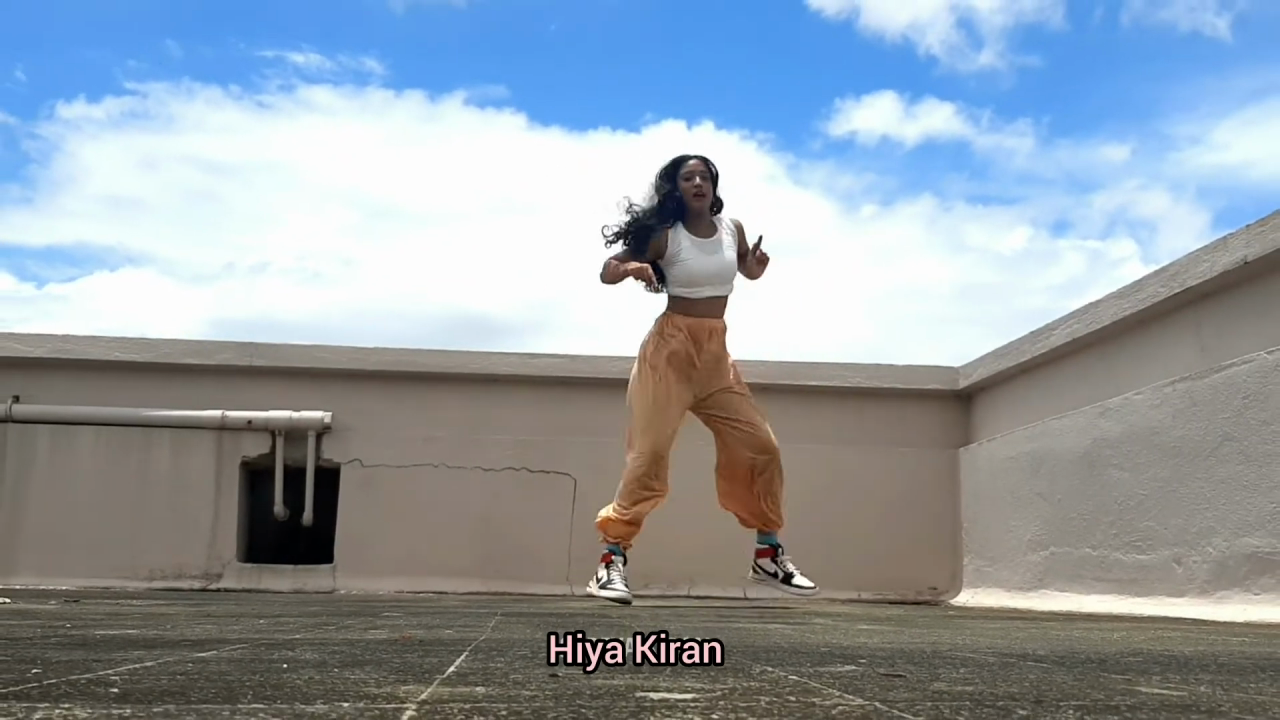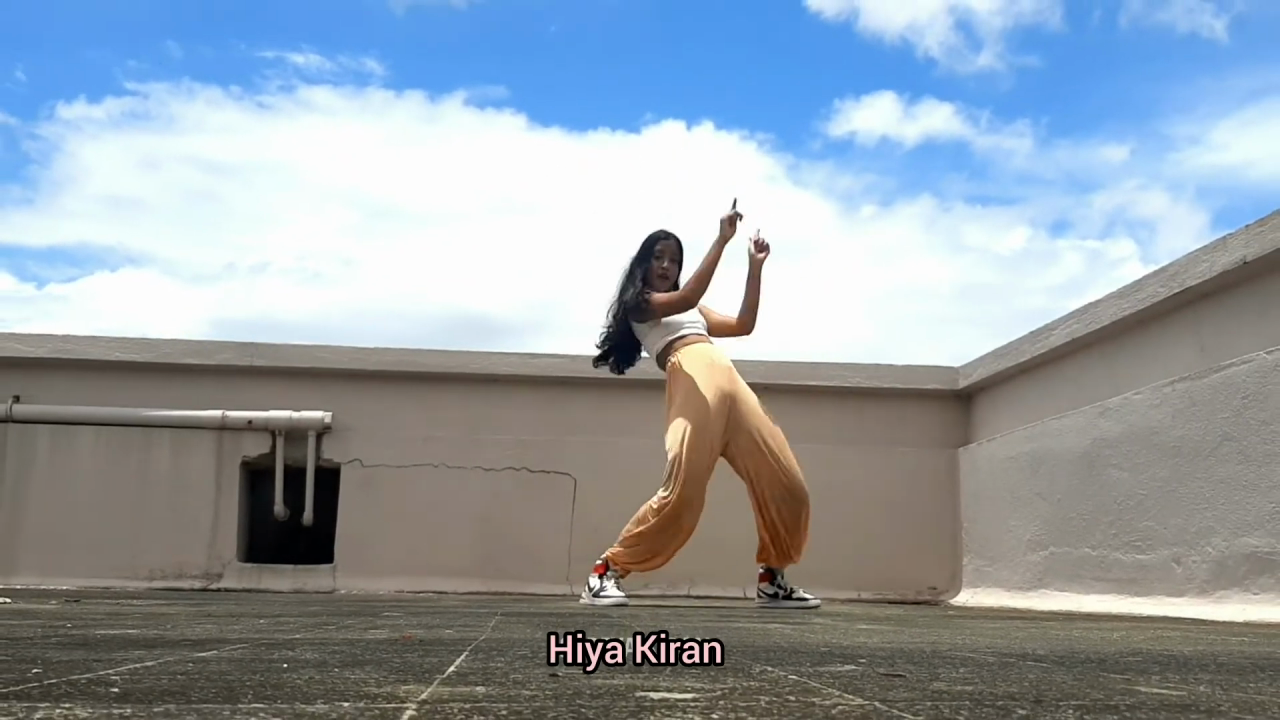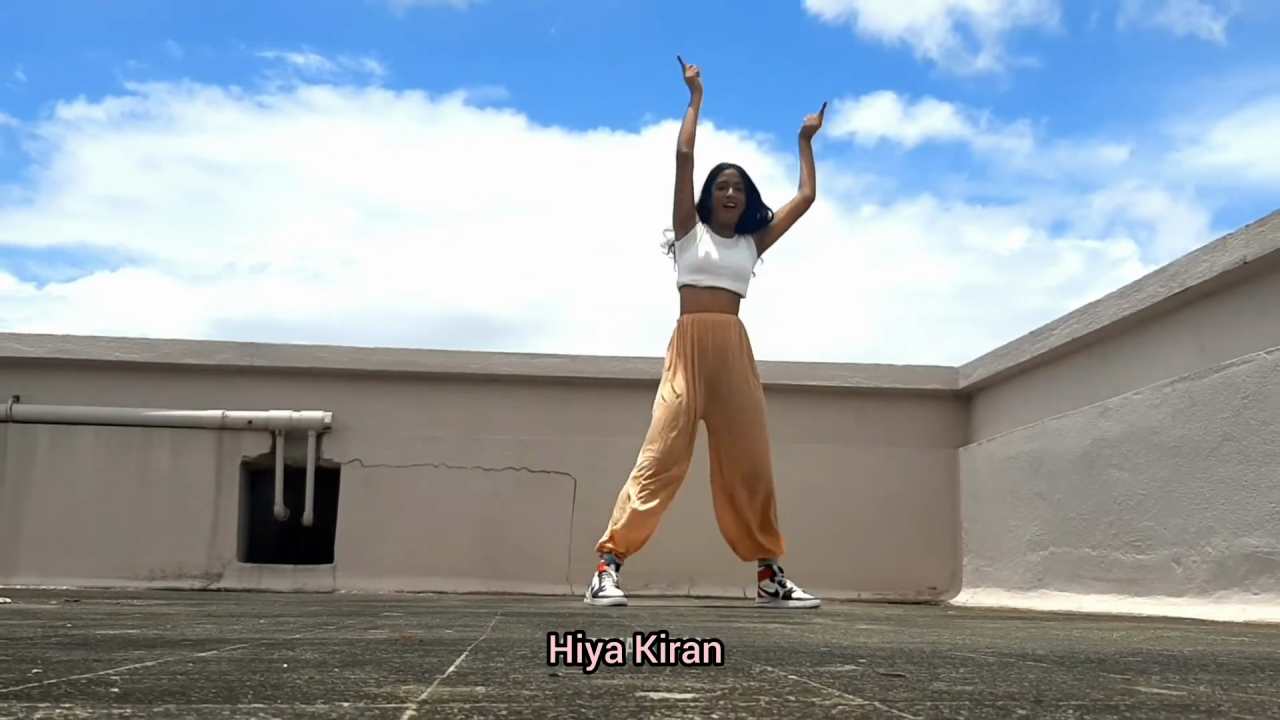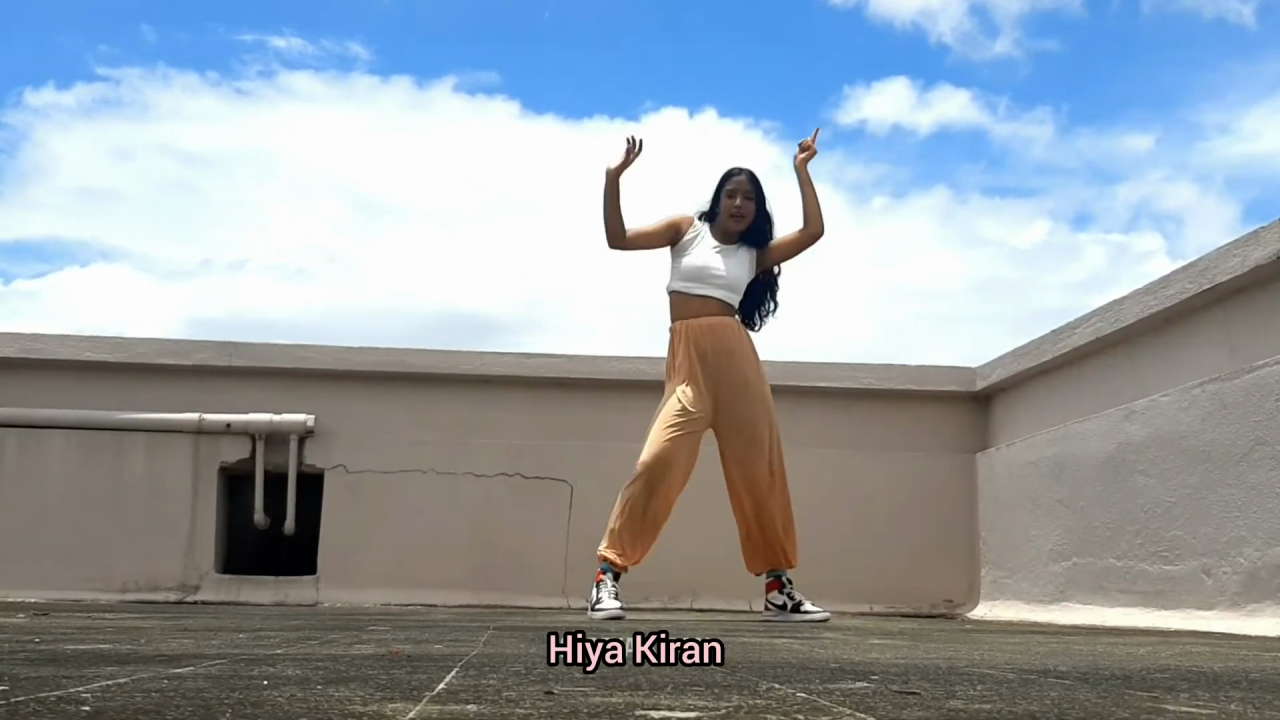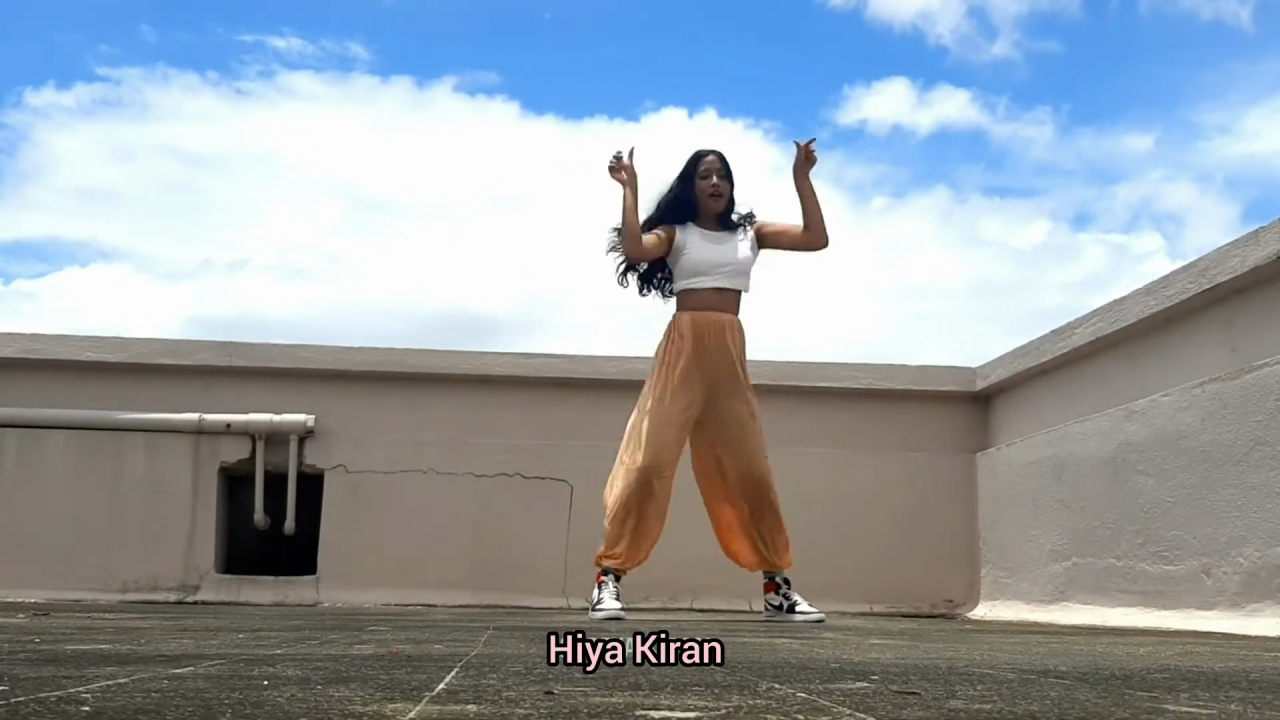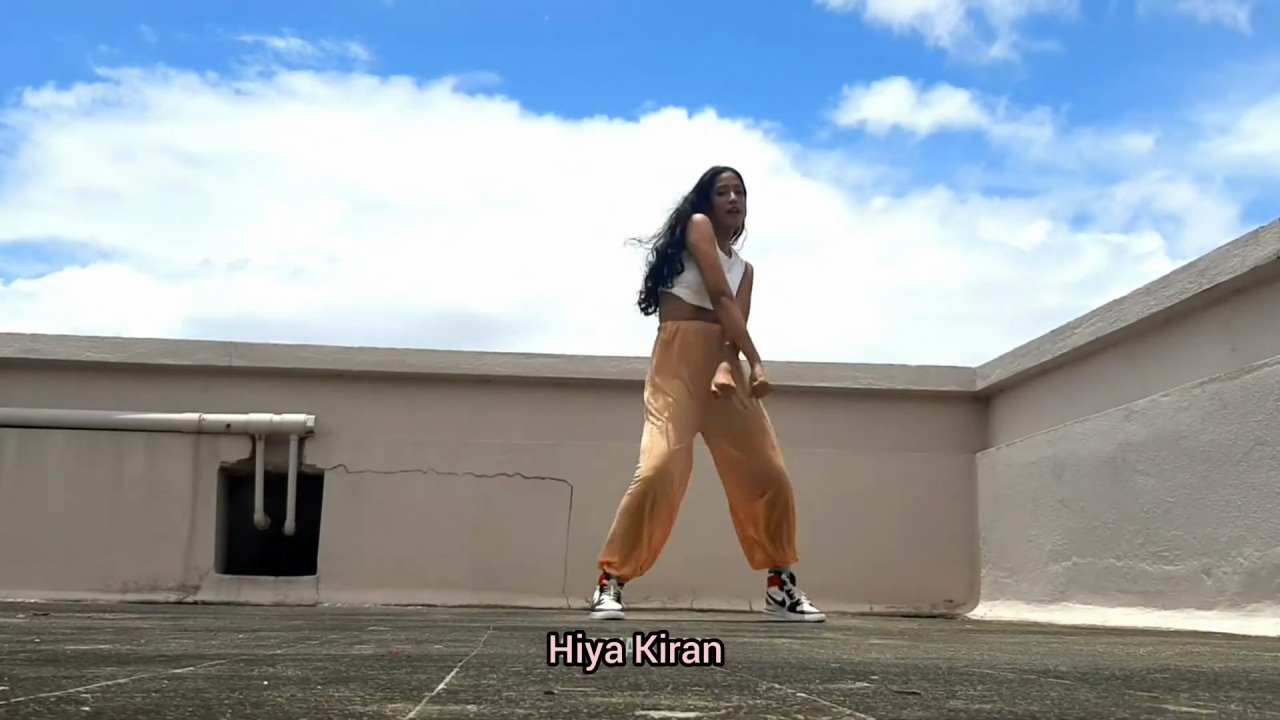
dt=0.4s
person 1, frame 1
left shoulder: (733, 231)
right shoulder: (665, 236)
right elbow: (609, 270)
left wrist: (756, 266)
right wrist: (633, 267)
left hip: (715, 357)
right hip: (669, 352)
left knee: (759, 447)
right knee: (650, 449)
left ankle: (769, 555)
right ankle: (611, 559)
person 1, frame 2
left shoulder: (691, 305)
right shoulder: (640, 303)
left elbow: (744, 325)
right elbow: (692, 295)
left wrist: (756, 266)
right wrist: (720, 240)
left hip: (732, 385)
right hip: (690, 385)
left knee: (787, 486)
right knee: (684, 490)
left ankle: (773, 577)
right ankle: (607, 571)
person 1, frame 3
left shoulder: (755, 241)
right shoulder: (690, 228)
left elbow: (807, 200)
right elbow: (683, 158)
left wrist: (805, 143)
right wrist: (694, 101)
left hip: (735, 349)
right hip: (688, 346)
left knee: (749, 465)
right knee: (663, 457)
left ankle: (769, 574)
right ankle: (608, 564)
person 1, frame 4
left shoulder: (756, 253)
right shoulder: (690, 230)
left elbow: (812, 232)
right elbow: (618, 239)
left wrist: (801, 171)
right wrist: (614, 176)
left hip: (739, 359)
right hip: (691, 359)
left knee: (761, 473)
right knee: (657, 465)
left ankle: (778, 587)
right ankle: (608, 576)
person 1, frame 5
left shoulder: (751, 231)
right shoulder: (675, 230)
left elbow: (818, 240)
right elbow: (631, 250)
left wrist: (802, 178)
right wrist: (629, 186)
left hip: (729, 353)
right hip: (682, 348)
left knee: (750, 471)
right knee: (649, 463)
left ankle: (776, 587)
right ankle: (609, 577)
person 1, frame 6
left shoulder: (746, 267)
right shoulder: (698, 224)
left elbow: (736, 319)
right elbow: (722, 297)
left wrist: (730, 367)
right wrist: (757, 361)
left hip: (724, 363)
right hip: (677, 362)
left knee: (768, 473)
right knee: (660, 469)
left ankle: (781, 586)
right ankle: (610, 580)
